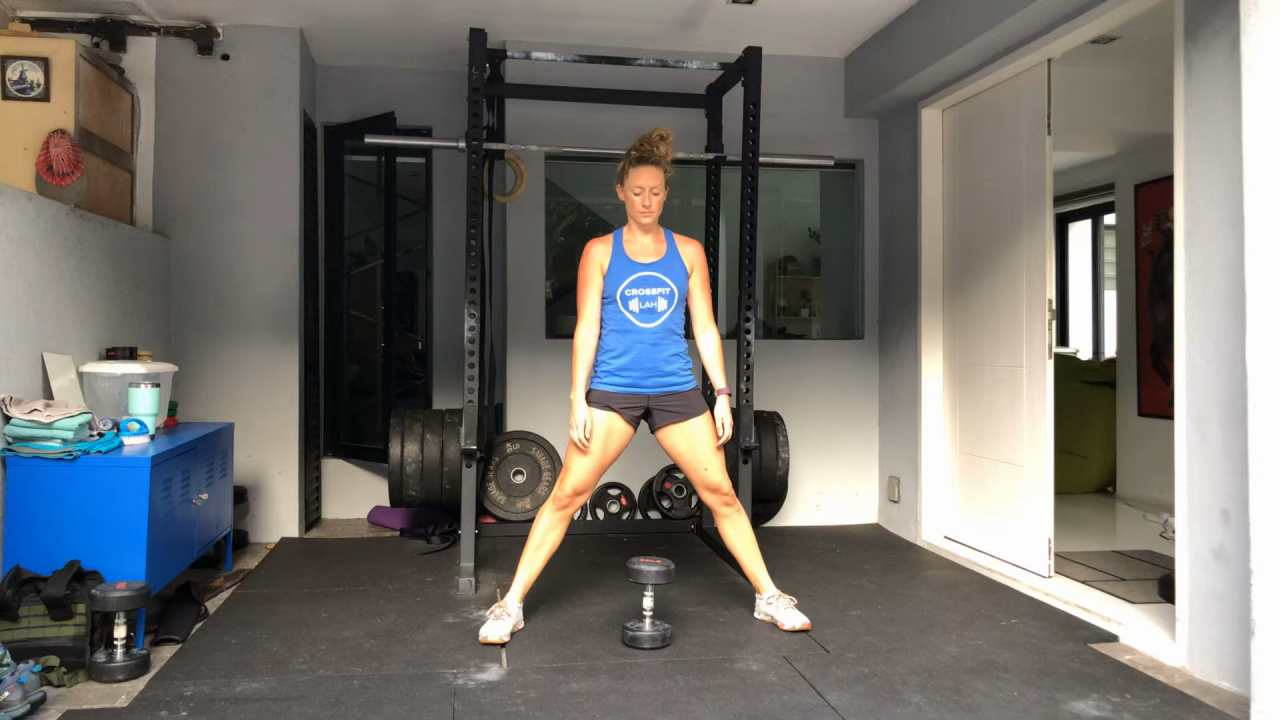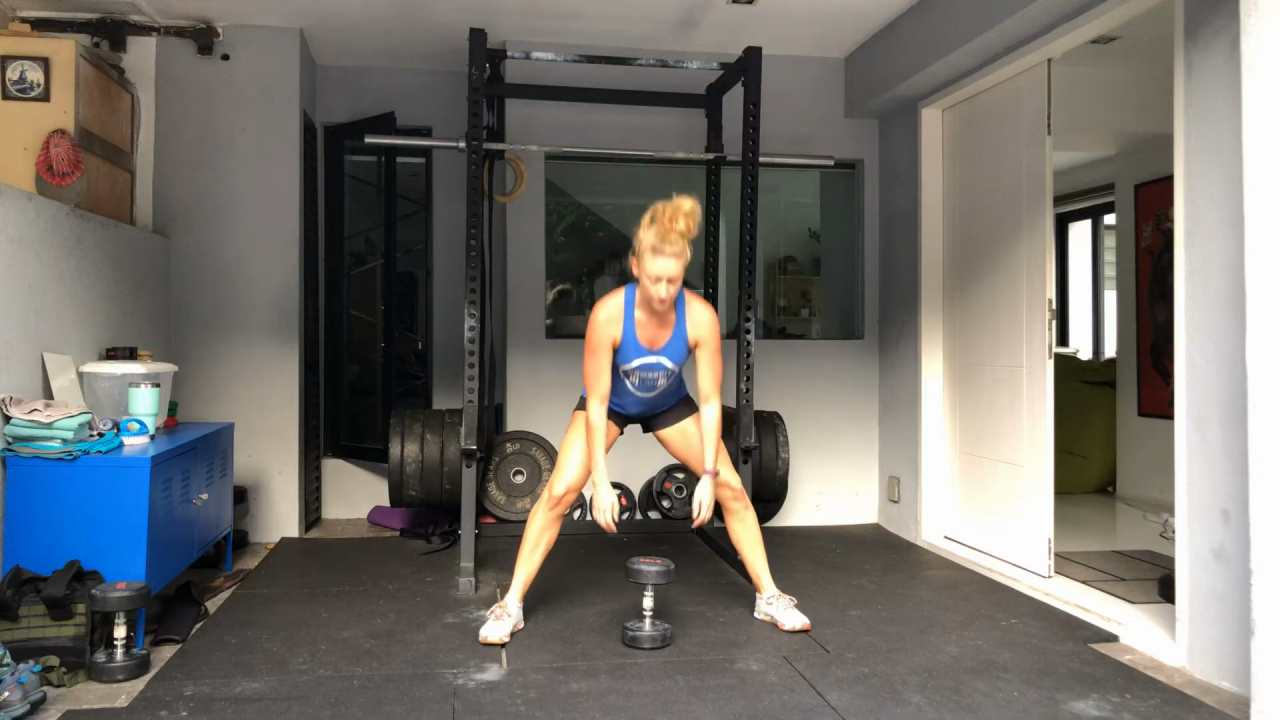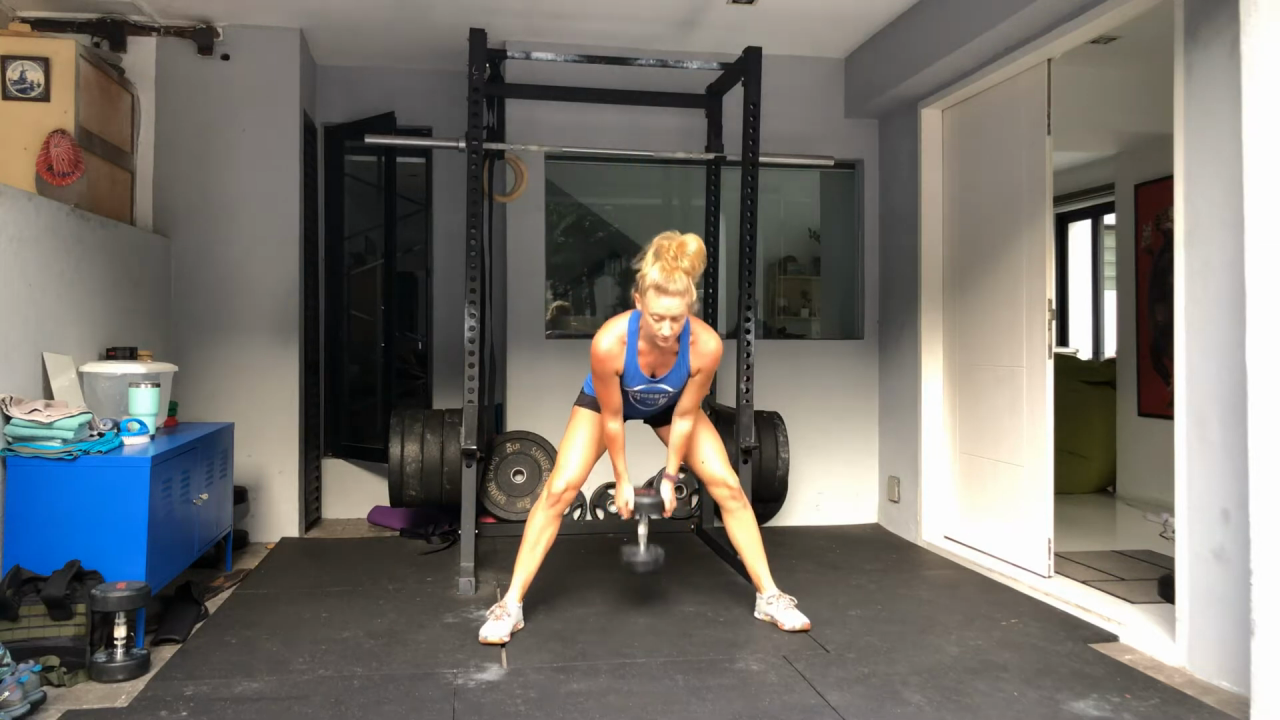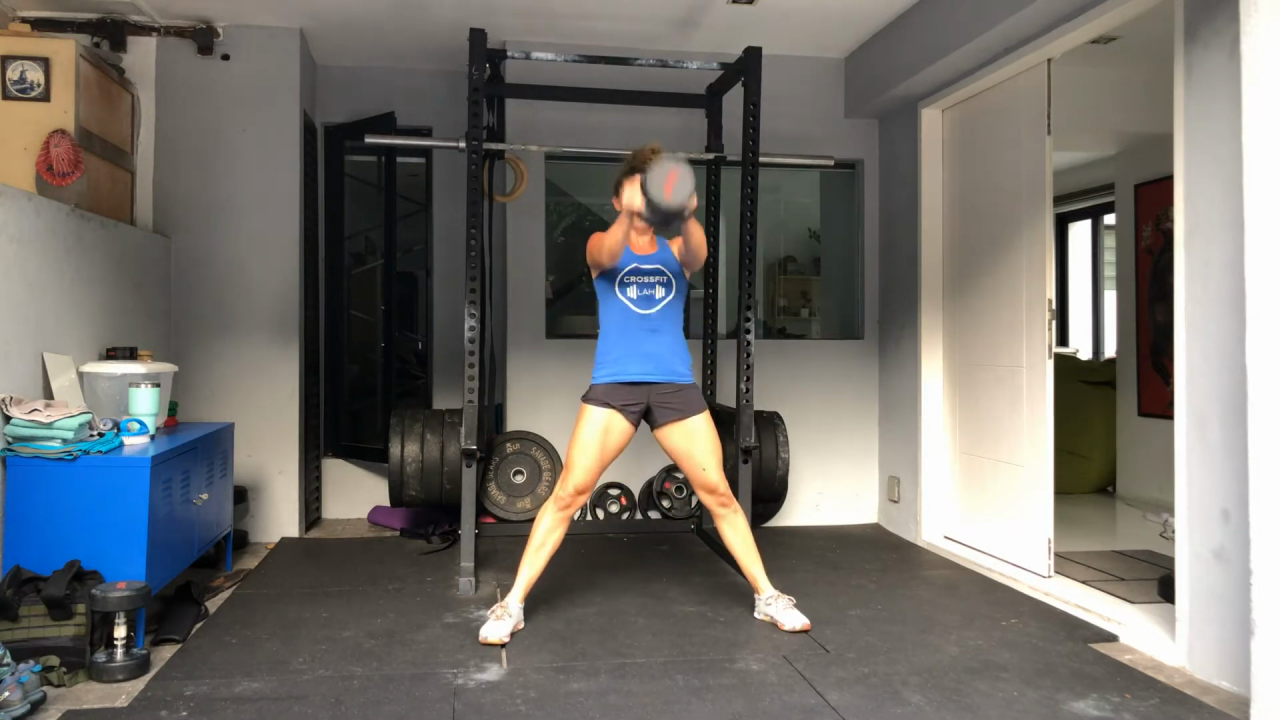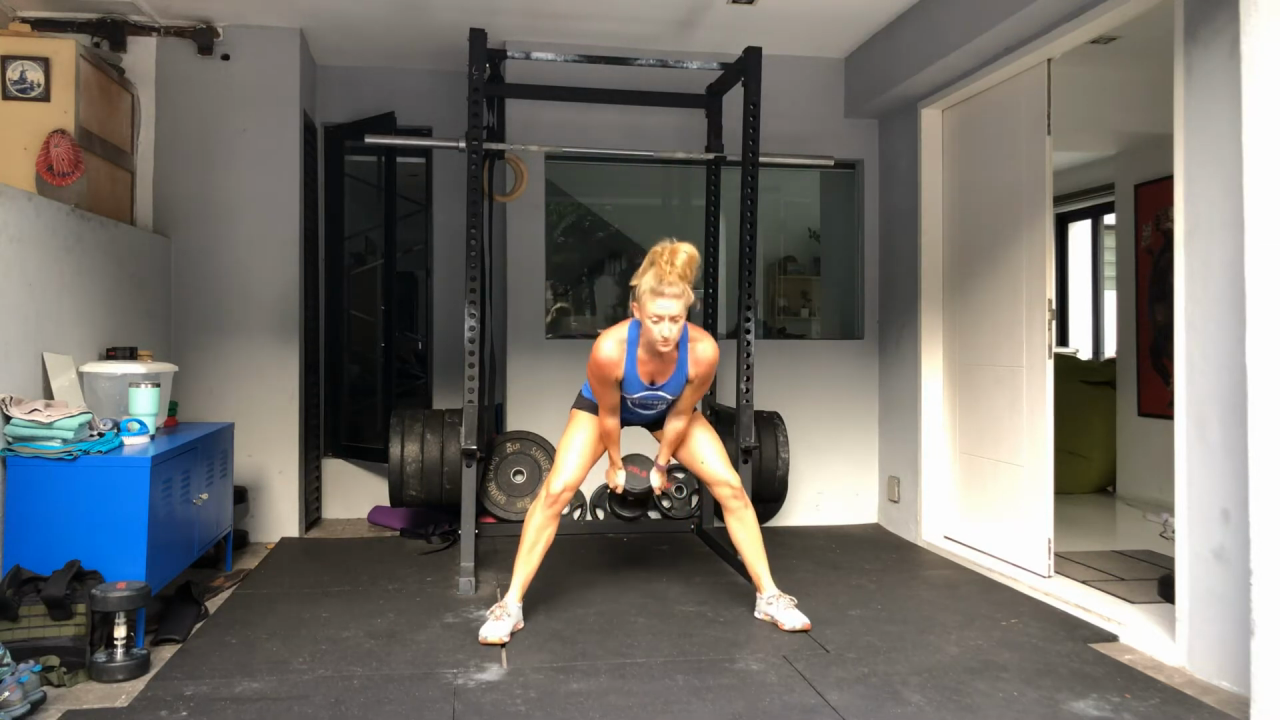
dt=1s
person 1, frame 1
left shoulder: (688, 251)
right shoulder: (600, 251)
left elbow: (705, 327)
right elbow: (587, 328)
left wrist: (722, 394)
right wrist: (578, 398)
left hip: (676, 390)
right hip: (613, 390)
left knee: (720, 493)
right knee: (568, 493)
left ankle: (768, 597)
right ankle: (510, 605)
person 1, frame 2
left shoulder: (701, 316)
right shoulder: (609, 313)
left elbow: (710, 399)
right elbow: (597, 399)
left wrist: (708, 471)
right wrist: (601, 480)
left hip: (669, 406)
right hip: (610, 406)
left knee: (731, 487)
right knee: (559, 491)
left ankle: (768, 596)
right ankle: (511, 605)
person 1, frame 3
left shoulder: (706, 345)
right shoulder: (609, 341)
left elbow: (684, 416)
right elbow: (612, 418)
left wrist: (669, 478)
right wrist: (622, 480)
left hip: (670, 404)
right hip: (604, 399)
left knee: (727, 486)
right knee: (560, 488)
left ankle: (768, 596)
right ankle: (510, 604)
person 1, frame 4
left shoulder: (675, 248)
right shoulder: (603, 243)
left elbow: (699, 254)
right elbow: (605, 255)
left wrist: (686, 213)
right wrist: (628, 216)
left hip: (675, 385)
right hip: (615, 385)
left knee: (718, 494)
right knee: (568, 494)
left ankle: (767, 597)
right ankle: (512, 603)
person 1, frame 5
left shoulder: (703, 350)
right shoulder: (609, 348)
left elbow: (681, 413)
right elbow: (608, 413)
left wrist: (661, 465)
right wrist: (616, 464)
left hip: (669, 415)
right hip: (600, 408)
left knee: (731, 487)
right knee: (555, 491)
left ankle: (769, 596)
right ankle: (510, 605)
